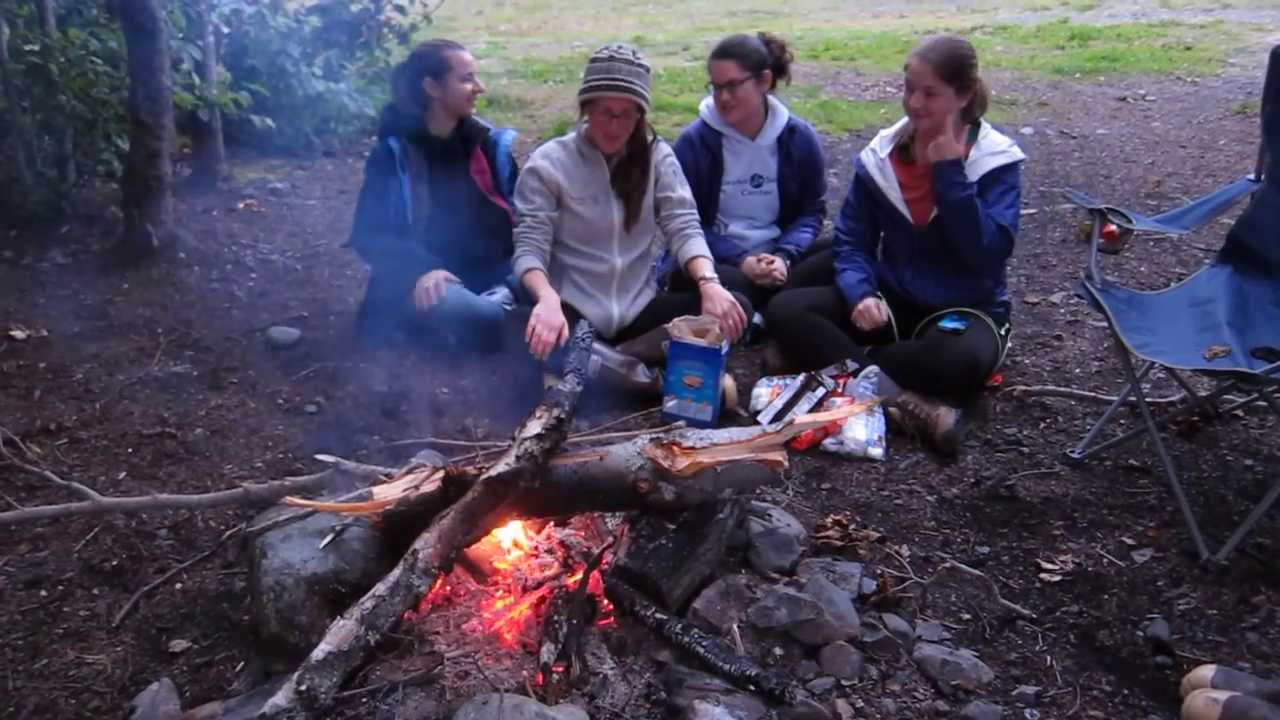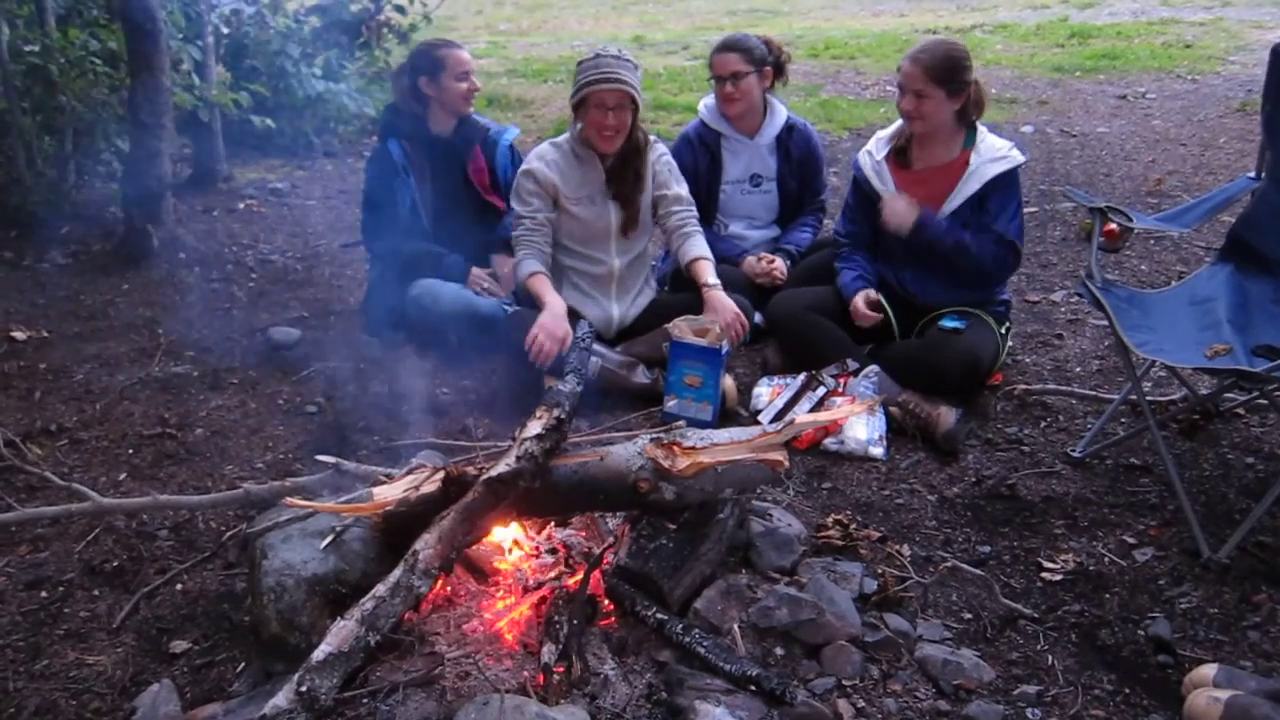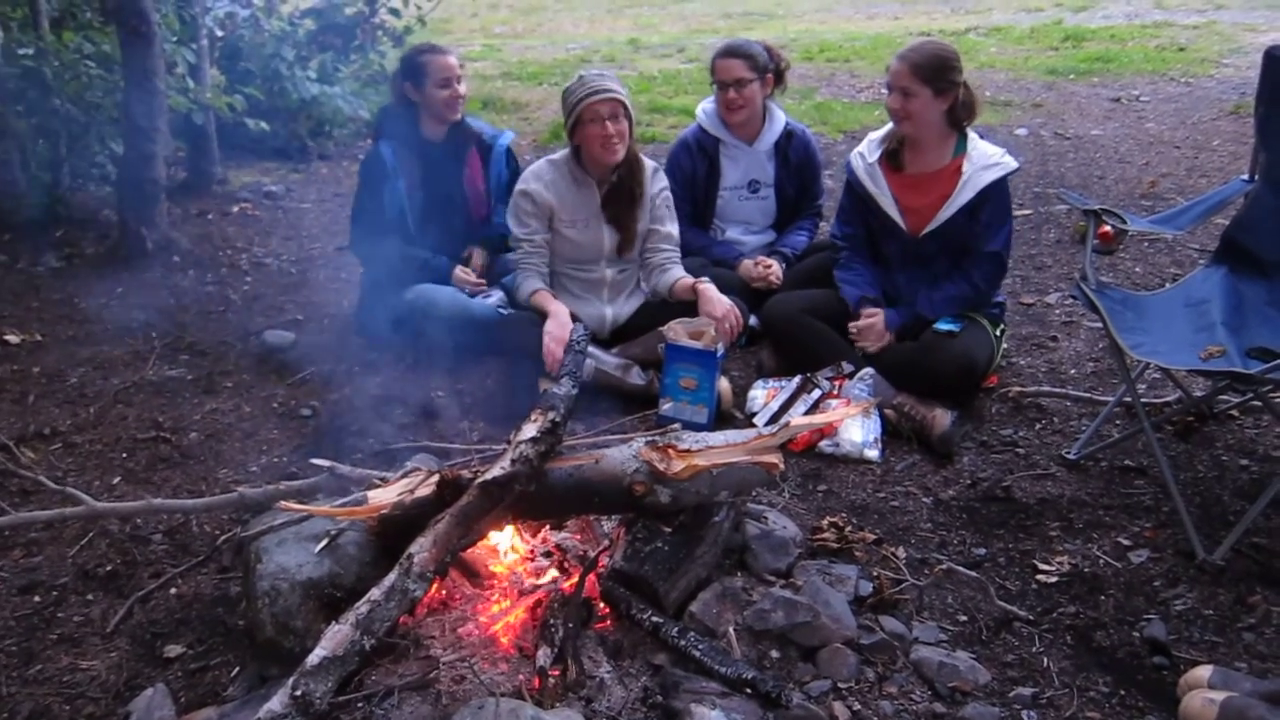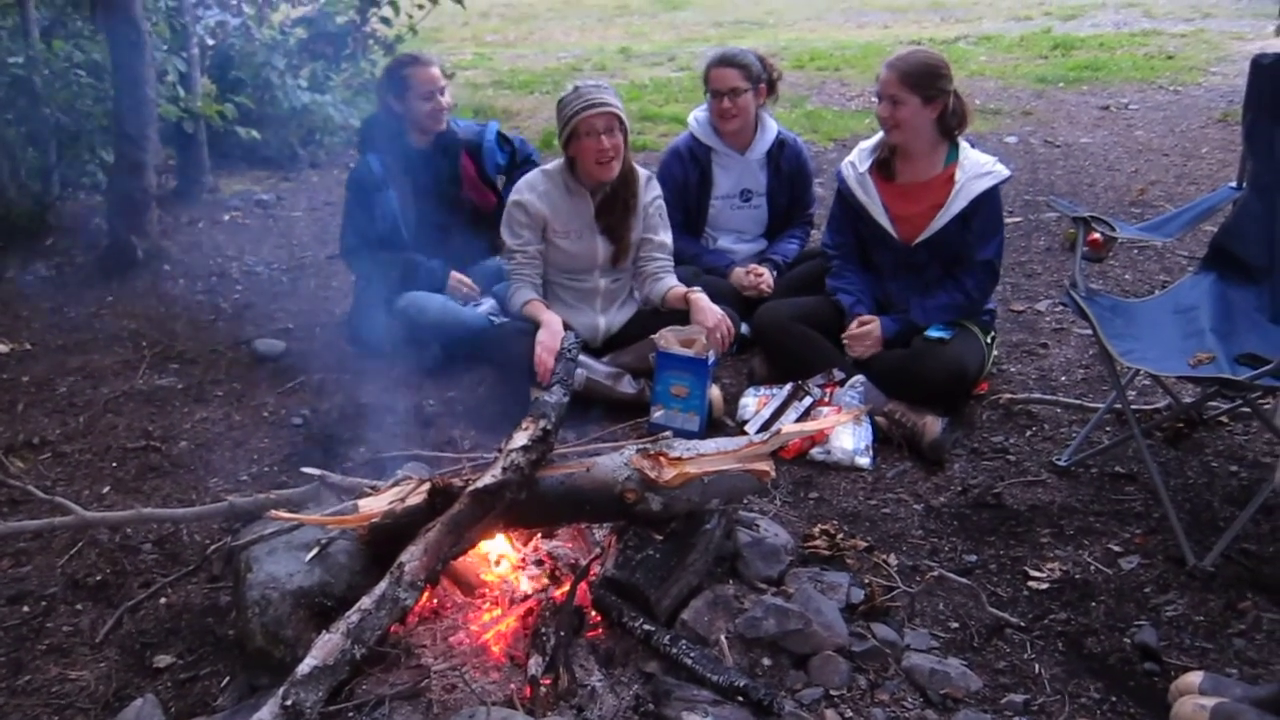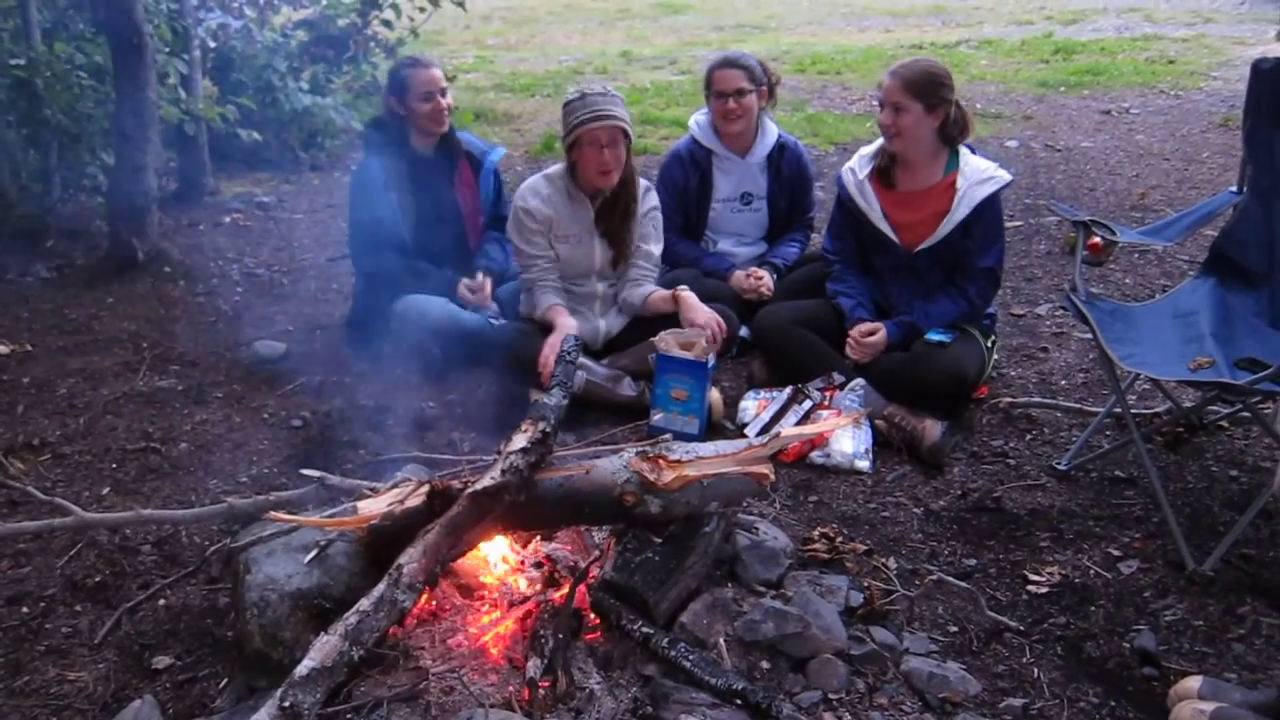
dt=0.3s
person 1, frame 1
left shoulder: (996, 161)
right shoulder: (880, 156)
left elbow: (988, 252)
right elbow: (851, 240)
left wrist: (950, 173)
right wrist: (861, 294)
left hip: (966, 309)
right hip: (891, 299)
left knee: (959, 361)
right knee: (785, 310)
left ankle: (838, 364)
right ankle: (901, 398)
person 1, frame 2
left shoulder: (994, 166)
right shoulder: (877, 157)
left elbow: (999, 262)
right elbow: (852, 242)
left wrist: (923, 224)
right wrist: (857, 289)
left hip: (965, 308)
right hip: (890, 299)
left knee: (960, 360)
right knee: (785, 309)
left ankle: (840, 365)
right ankle: (903, 399)
person 1, frame 3
left shoulder: (983, 173)
right shoulder: (868, 160)
left elbow: (982, 274)
right elbow: (850, 248)
left wrist: (900, 320)
right wrist: (864, 309)
left hip: (956, 311)
right hip: (881, 304)
left knee: (957, 363)
right knee: (780, 313)
left ankle: (825, 366)
right ankle: (900, 403)
person 1, frame 4
left shoulder: (975, 182)
right shoulder: (859, 169)
left elbow: (974, 282)
right elbow: (841, 257)
left wrist: (895, 328)
right wrist: (859, 315)
left hip: (947, 319)
right hip: (871, 310)
left knee: (948, 371)
right knee: (771, 321)
left ankle: (826, 374)
right ankle: (888, 409)
person 1, frame 5
left shoulder: (976, 187)
right shoulder: (860, 175)
left elbow: (975, 287)
right elbow: (842, 261)
left wrist: (897, 332)
right wrist: (859, 320)
left hip: (948, 322)
right hip: (872, 313)
left knee: (946, 375)
right knee: (771, 324)
left ankle: (824, 378)
right ankle: (889, 413)
person 2, frame 1
left shoulder: (656, 156)
right shoulder: (549, 163)
left elbow: (684, 227)
right elbow: (530, 246)
left wrist: (709, 282)
right wrist: (547, 299)
left hip: (638, 309)
right hip: (574, 312)
left knee: (735, 309)
right knee: (523, 328)
right ankle: (657, 378)
person 2, frame 2
left shoulder: (652, 155)
right shoulder: (544, 165)
left elbow: (684, 226)
right elbow: (530, 250)
left wrist: (712, 289)
right wrist: (552, 305)
left hip: (639, 309)
right hip: (574, 313)
left knee: (734, 312)
right knee: (521, 329)
left ankle: (595, 366)
right ankle: (650, 378)
person 2, frame 3
left shoulder: (650, 177)
right shoulder: (538, 183)
left elbow: (662, 265)
right elbow: (529, 272)
left wrist: (701, 288)
right wrist: (555, 310)
left hip: (631, 316)
right hip: (569, 318)
left knee: (727, 315)
left ankle: (589, 367)
right ankle: (648, 379)
person 2, frame 4
left shoulder: (644, 186)
right shoulder: (532, 193)
left elbow: (655, 274)
right elbow: (522, 284)
left wrist: (694, 297)
right wrist: (548, 320)
left hip: (624, 324)
right hip: (562, 329)
left knee: (720, 323)
right knee: (508, 339)
left ankle: (584, 374)
right ankle: (637, 387)
person 2, frame 5
left shoulder: (642, 195)
right shoulder: (535, 197)
left elbow: (635, 288)
right elbow: (542, 287)
left wrist: (680, 297)
right wrist: (563, 323)
left hip: (622, 330)
right hip: (564, 329)
left knee: (720, 326)
right knee: (509, 343)
left ankle: (578, 377)
right ankle: (640, 392)
person 3, frame 1
left shoulder: (489, 142)
right shoulder: (393, 155)
right elbow: (368, 235)
right wrist: (421, 269)
left hip: (493, 270)
right hip: (433, 277)
right knee: (437, 304)
person 3, frame 2
left shoulder: (490, 140)
right shoulder: (393, 155)
right elbow: (383, 238)
left wrist: (504, 248)
right wrist: (456, 269)
left hip: (490, 267)
right hip: (426, 276)
right knee: (430, 300)
person 3, frame 3
left shoulder: (484, 142)
right shoulder: (385, 160)
right elbow: (368, 242)
left wrist: (487, 245)
right wrist: (441, 271)
left hip: (477, 267)
right hip: (417, 279)
right knee: (425, 305)
person 3, frame 4
left shoulder: (471, 142)
right shoulder: (373, 171)
left elbow: (526, 161)
right elbow: (358, 253)
right wrist: (435, 276)
left hip: (474, 274)
right hip: (410, 289)
right knee: (416, 312)
person 3, frame 5
left shoulder: (474, 156)
right shoulder: (374, 172)
left elbow: (500, 224)
right elbow: (369, 257)
left wrist: (487, 270)
right wrist: (446, 285)
left hip: (472, 283)
right hip: (408, 293)
right knee: (414, 316)
person 4, frame 1
left shoulder: (801, 137)
right shoulder: (694, 140)
left elbow: (812, 211)
left wrist: (784, 257)
right wrist: (740, 260)
left hip: (777, 259)
right hip: (719, 262)
right knee: (685, 274)
left ankle: (757, 315)
person 4, frame 2
left shoulder: (799, 136)
right shoulder: (693, 141)
left elbow: (812, 210)
left wrist: (785, 257)
right wrist: (739, 260)
left hip: (777, 258)
right hip: (718, 261)
right knee: (686, 274)
left ankle: (759, 314)
person 4, frame 3
left shoulder: (797, 141)
right shoulder: (691, 146)
left elbow: (808, 214)
right elbow: (679, 226)
left wrist: (780, 260)
right wrist: (736, 263)
left hip: (774, 260)
right hip: (718, 263)
right knee: (688, 272)
person 4, frame 4
left shoulder: (789, 150)
right shoulder: (682, 154)
left elbow: (800, 222)
right elbow: (671, 234)
left wrist: (771, 267)
right wrist: (727, 271)
left hip: (766, 268)
right hip: (709, 272)
right knee: (679, 281)
left ankle: (747, 321)
person 4, frame 5
left shoulder: (789, 153)
right shoulder: (683, 157)
left elbow: (800, 226)
right elbow: (669, 237)
left wrist: (771, 271)
right wrist: (728, 274)
left hip: (767, 271)
right hip: (709, 273)
right knee: (676, 284)
left ankle: (748, 326)
